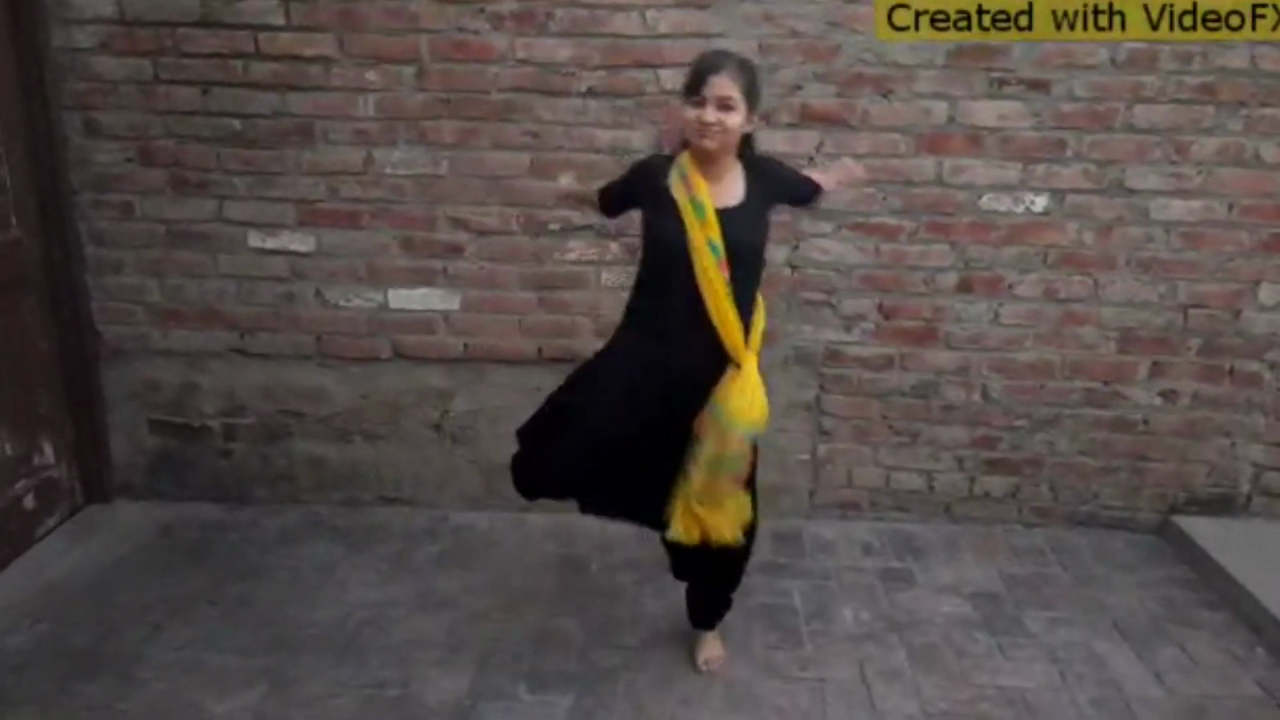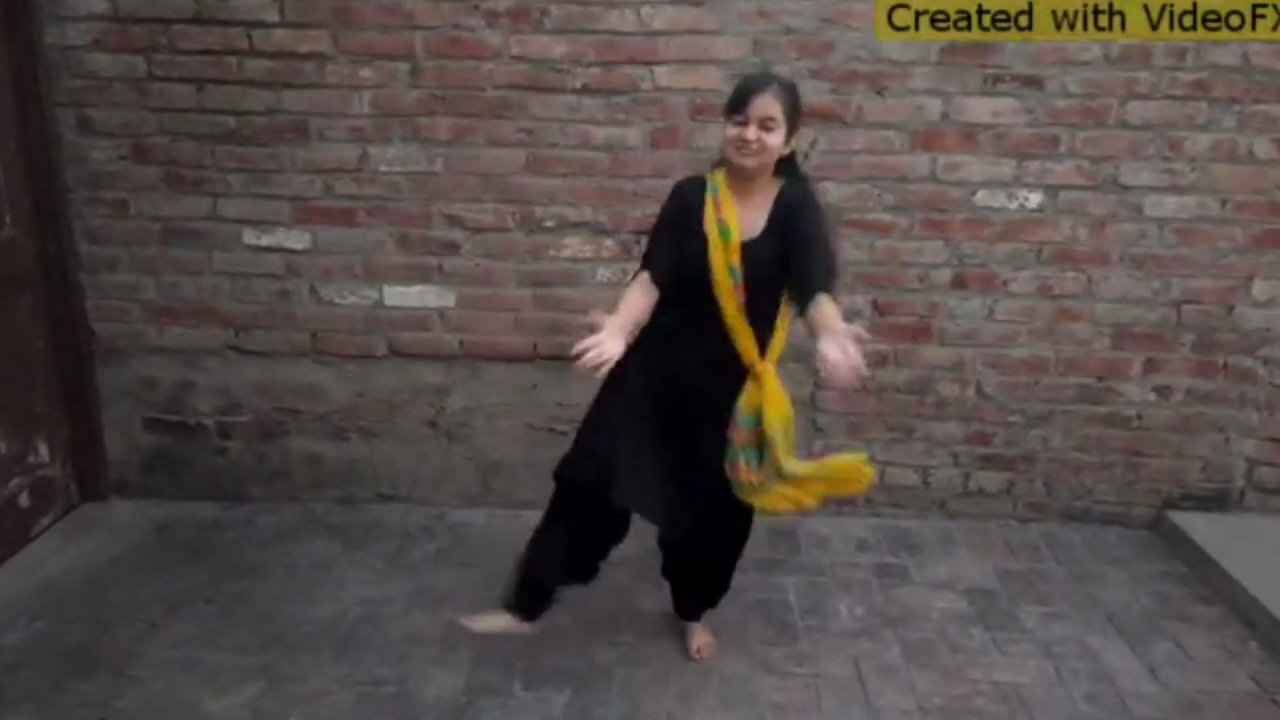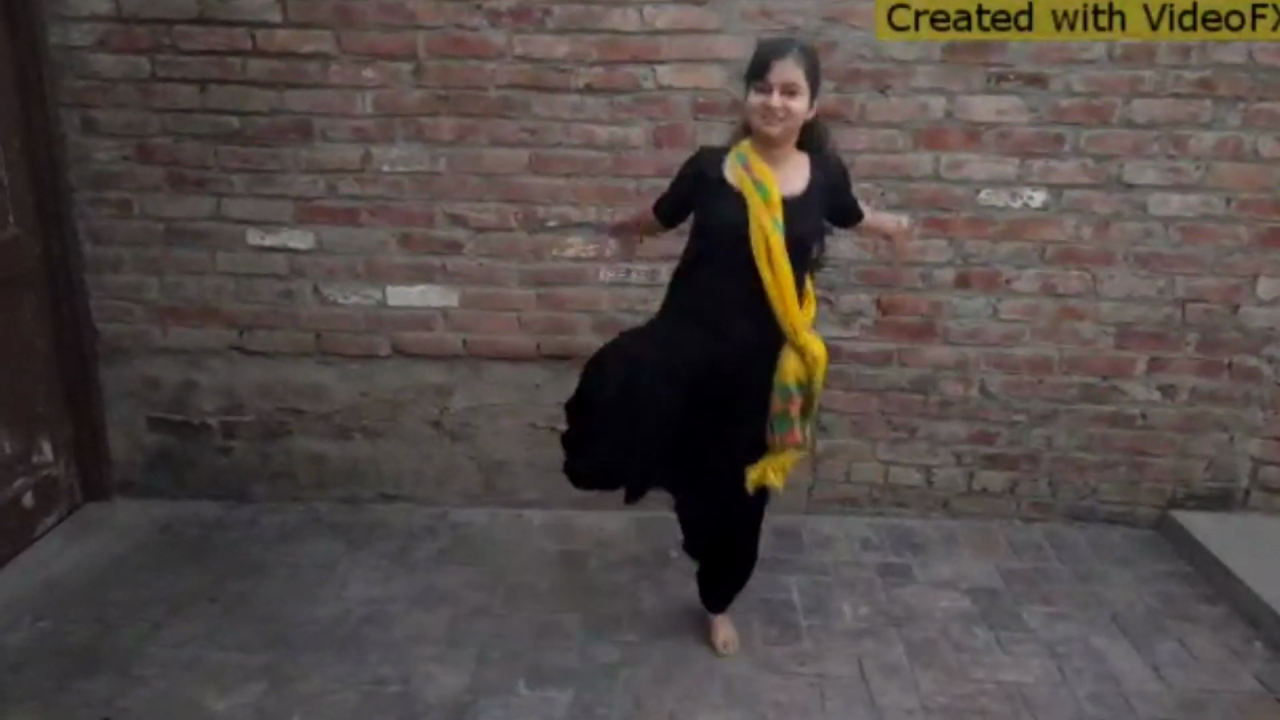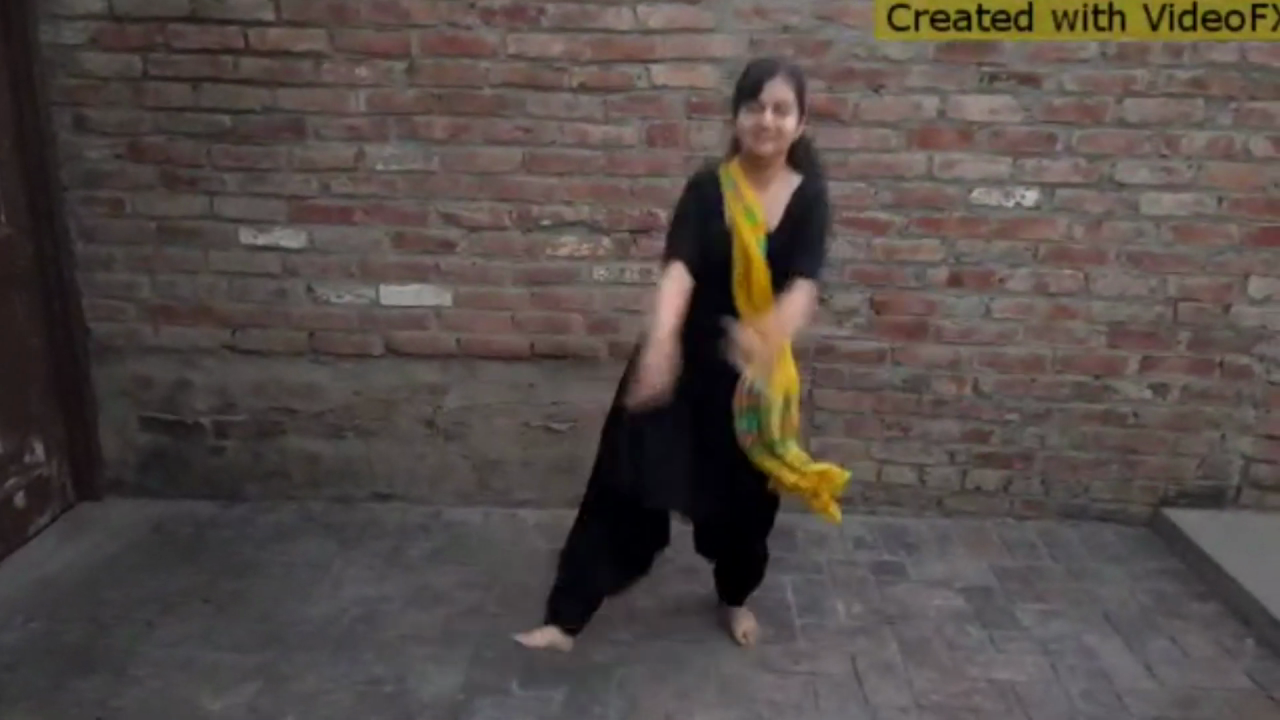
dt=0.3s
person 1, frame 1
left shoulder: (764, 177)
right shoulder: (654, 176)
left elbow: (808, 188)
right elbow: (610, 200)
left wrist: (839, 175)
right wrist: (575, 192)
left hip: (722, 376)
right hip: (642, 363)
right knee: (553, 459)
left ankle: (706, 623)
person 1, frame 2
left shoulder: (798, 205)
right shoulder: (688, 196)
left elbow: (814, 293)
right elbow: (652, 277)
left wrist: (833, 340)
right wrist: (617, 330)
left hip: (730, 381)
right hip: (657, 364)
left knee: (720, 514)
right knee: (592, 479)
left ankle: (693, 612)
right ankle: (523, 604)
person 1, frame 3
left shoulder: (825, 174)
right shoulder: (710, 168)
left elbow: (849, 216)
right elbow: (662, 215)
left wrist: (888, 225)
right wrist: (619, 227)
left hip: (756, 361)
right hip: (680, 343)
left knee: (733, 493)
left ankle: (717, 605)
person 1, frame 4
left shoulder: (809, 194)
right shoulder: (706, 187)
left elbow: (805, 283)
right elbow: (677, 270)
left wrist: (775, 332)
right wrist: (658, 344)
left hip: (750, 362)
right hip: (685, 357)
left knee: (748, 492)
right knee: (626, 485)
left ankle: (735, 597)
right ankle: (566, 616)
